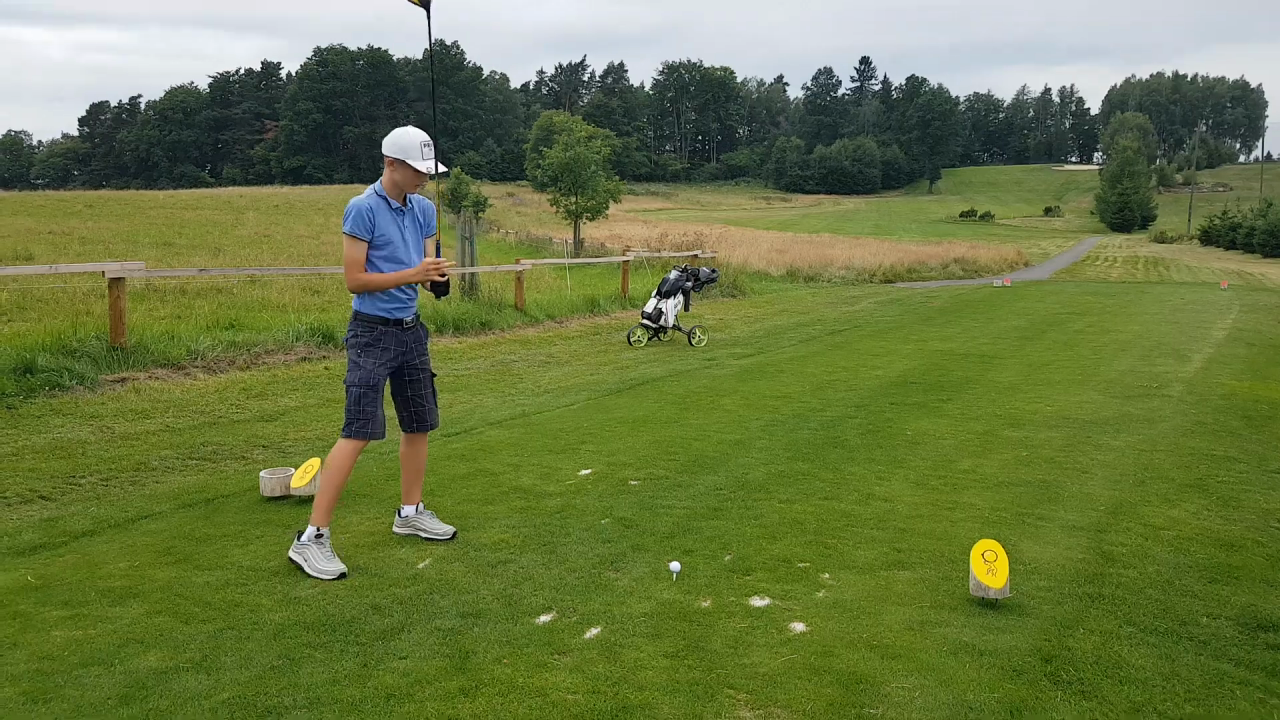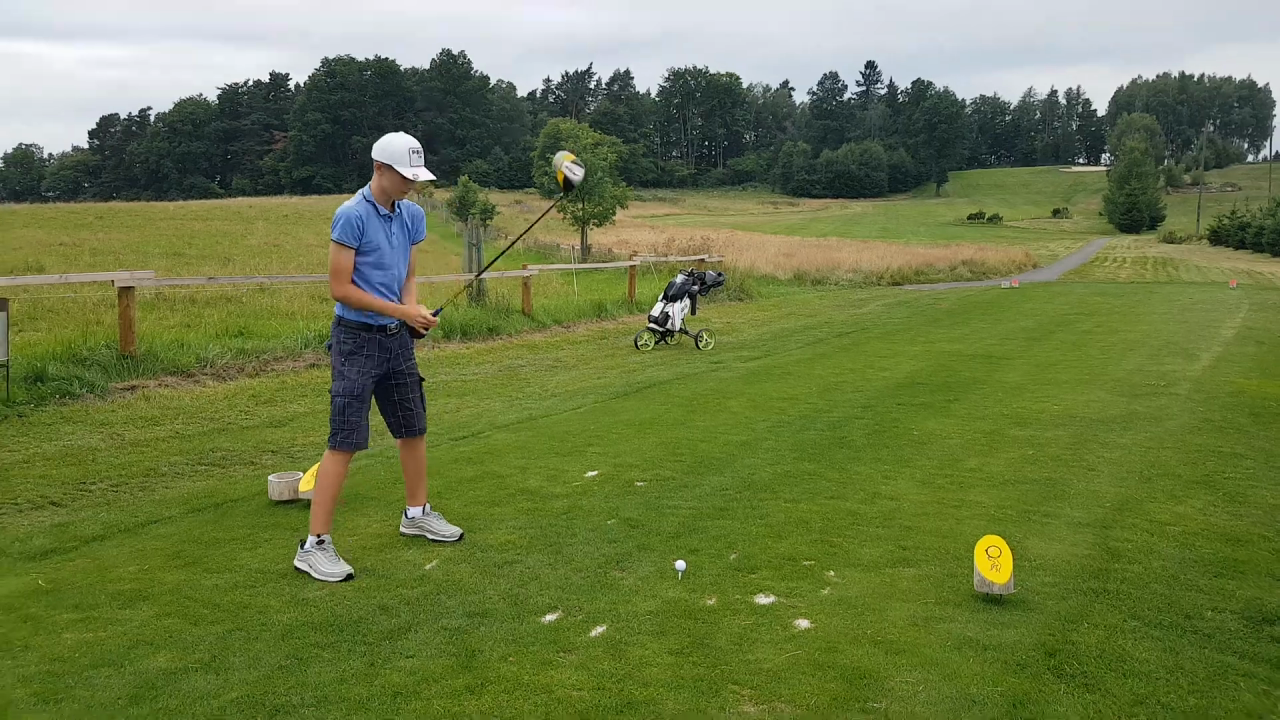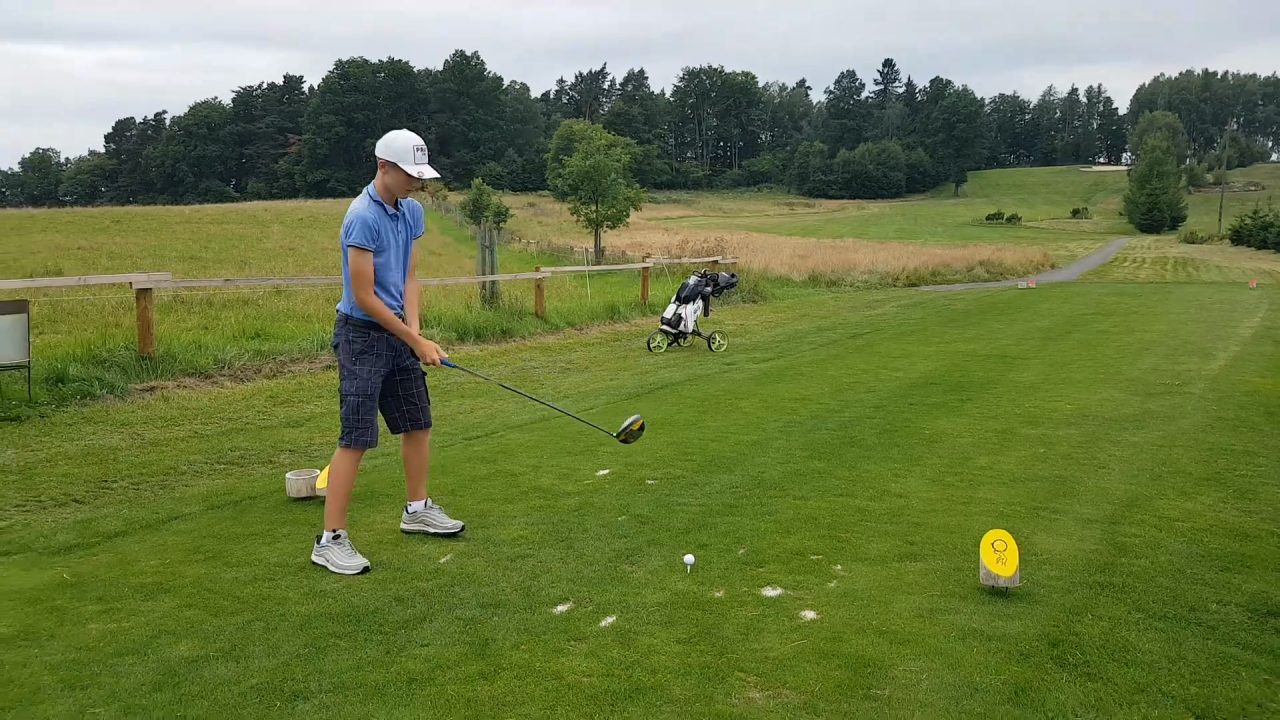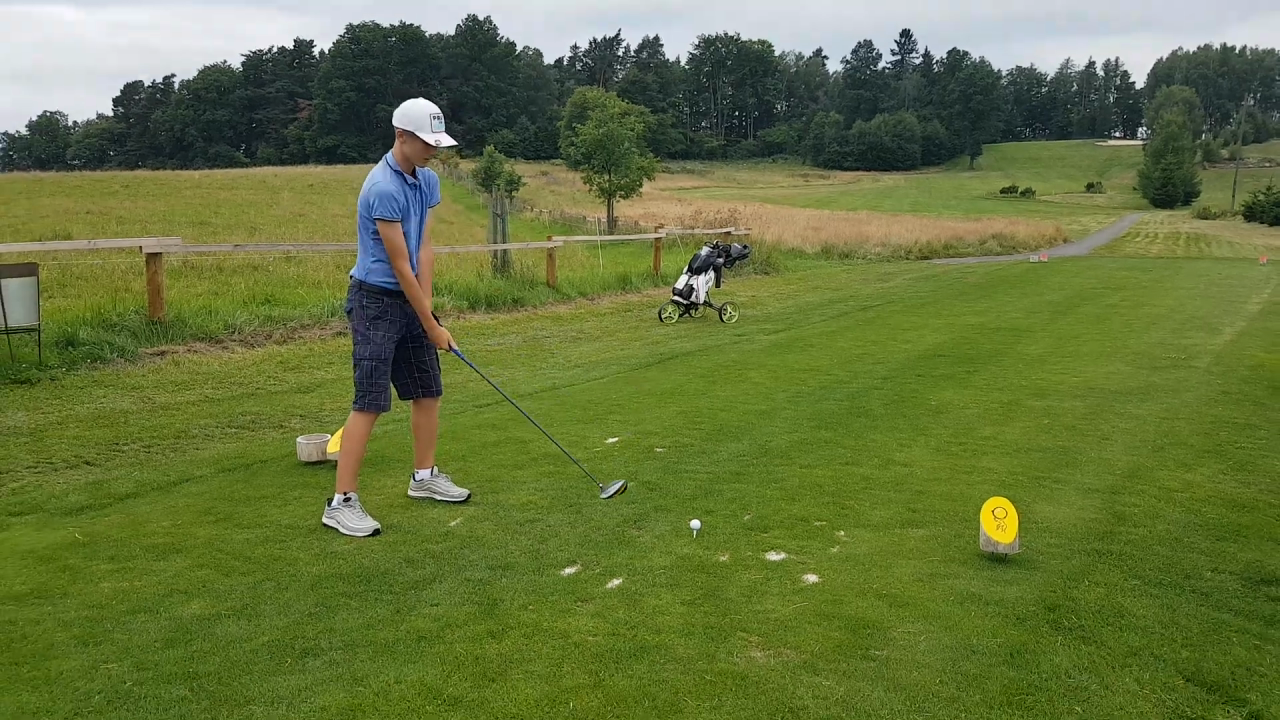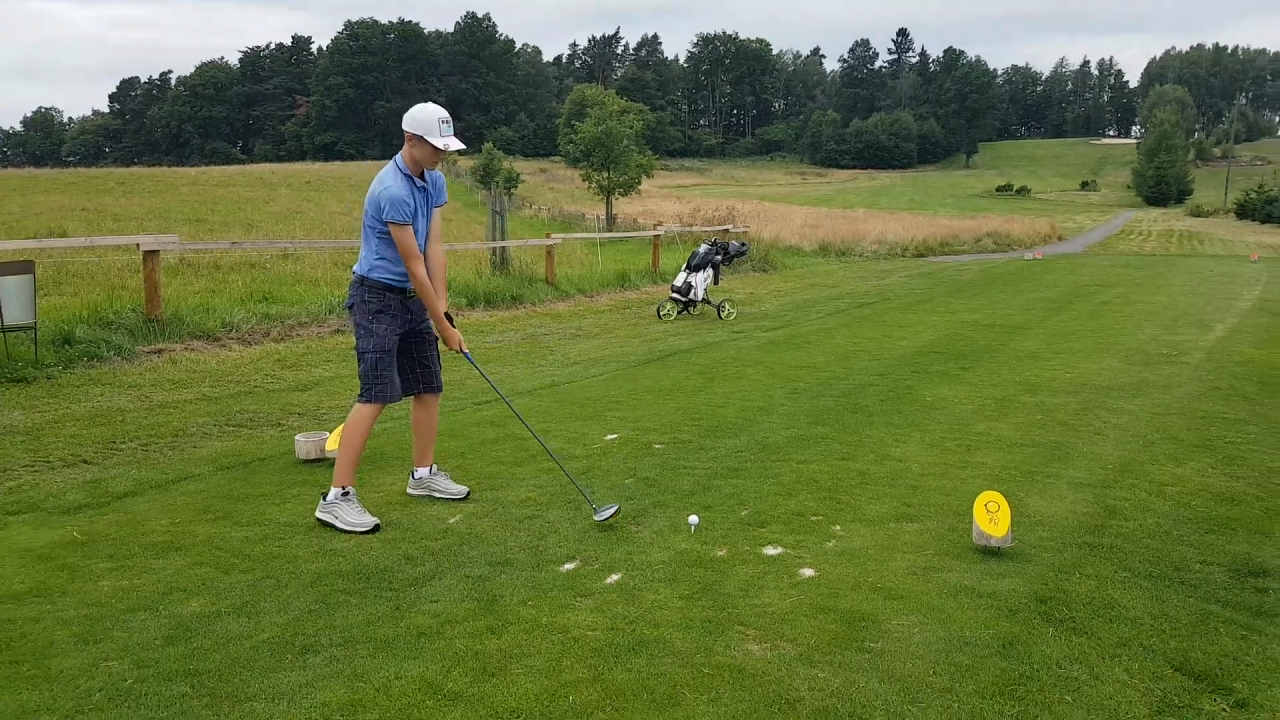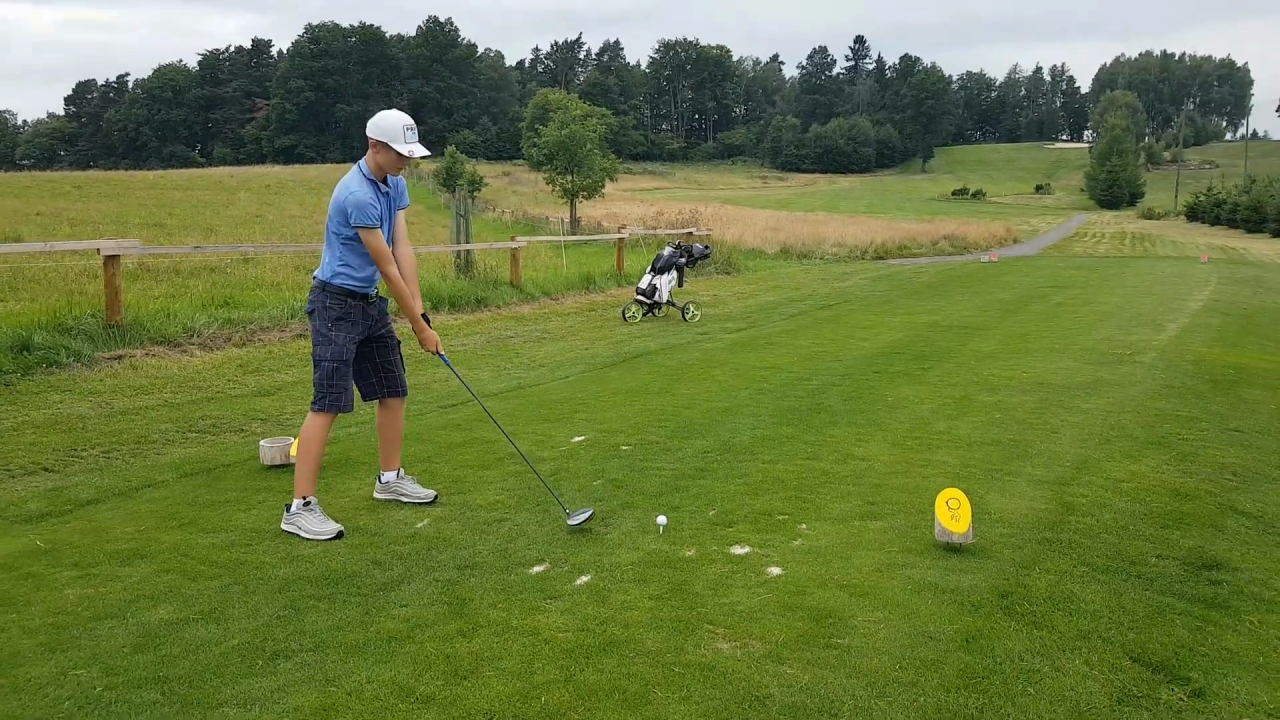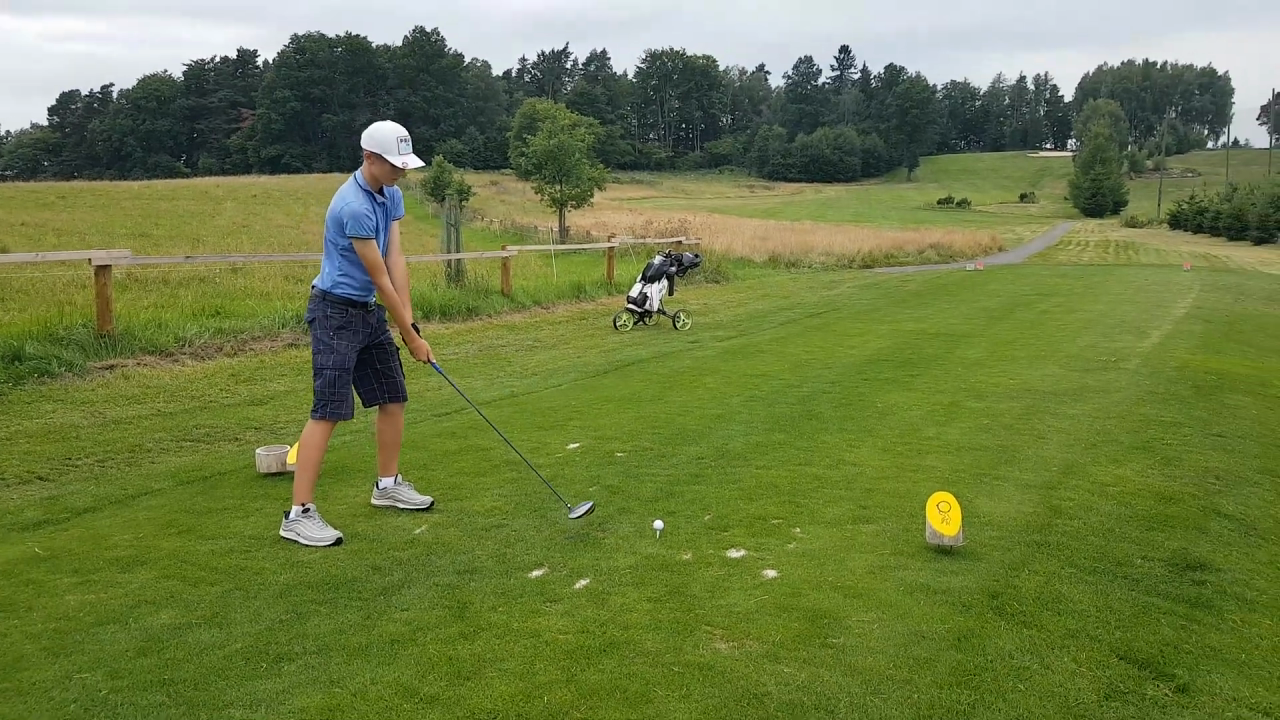
dt=0.2s
person 1, frame 1
left shoulder: (426, 209)
right shoulder: (362, 208)
right elbow: (355, 281)
left wrist: (436, 276)
right wrist: (414, 272)
left hip: (410, 329)
right hip: (373, 330)
left knee: (419, 425)
right knee: (359, 432)
left ankle: (410, 512)
right ankle: (311, 536)
person 1, frame 2
left shoulder: (412, 215)
right shoulder: (351, 216)
right elbow: (340, 288)
left wrist: (414, 311)
right wrist: (401, 312)
left hip: (394, 338)
right hip: (356, 338)
left knee: (412, 429)
right knee: (345, 441)
left ankle: (416, 513)
right ankle: (314, 544)
person 1, frame 3
left shoulder: (412, 212)
right shoulder: (362, 217)
left elbow: (408, 277)
right elbow: (363, 297)
left wrist: (415, 331)
right wrist: (415, 341)
left hip: (396, 336)
right hip: (361, 335)
left knee: (417, 423)
right knee: (356, 438)
left ankle: (417, 508)
right ankle: (330, 539)
person 1, frame 4
left shoulder: (427, 181)
right shoulder: (383, 188)
left elbow: (423, 249)
right elbow: (400, 266)
left wrist: (429, 308)
right wrist: (431, 325)
left hip: (406, 301)
right hip: (375, 301)
left knee: (428, 392)
right knee: (370, 401)
left ankle: (424, 476)
right ankle: (341, 502)
person 1, frame 5
left shoulder: (434, 181)
right shoulder: (393, 191)
left elbow: (433, 248)
right elbow: (414, 266)
left wrist: (444, 311)
right wrist: (443, 325)
left hip: (409, 297)
right hip: (376, 297)
left knee: (428, 387)
right knee: (376, 394)
left ankle: (424, 474)
right ankle: (338, 496)
person 1, frame 6
left shoulder: (395, 185)
right shoulder: (357, 196)
left elbow: (403, 251)
right elbow: (388, 268)
left wrist: (421, 311)
right wrist: (420, 328)
left hip: (369, 302)
right hip: (336, 303)
left knee: (393, 392)
right knee: (329, 402)
left ankle: (390, 478)
right ankle: (300, 507)
person 1, frame 7
left shoulder: (392, 195)
right shoulder: (353, 206)
left elbow: (395, 260)
right elbow: (380, 278)
left wrist: (410, 322)
right wrist: (411, 336)
left hip: (369, 310)
right hip: (336, 312)
left knee: (393, 398)
right knee: (329, 410)
left ankle: (387, 484)
right ankle: (299, 513)
